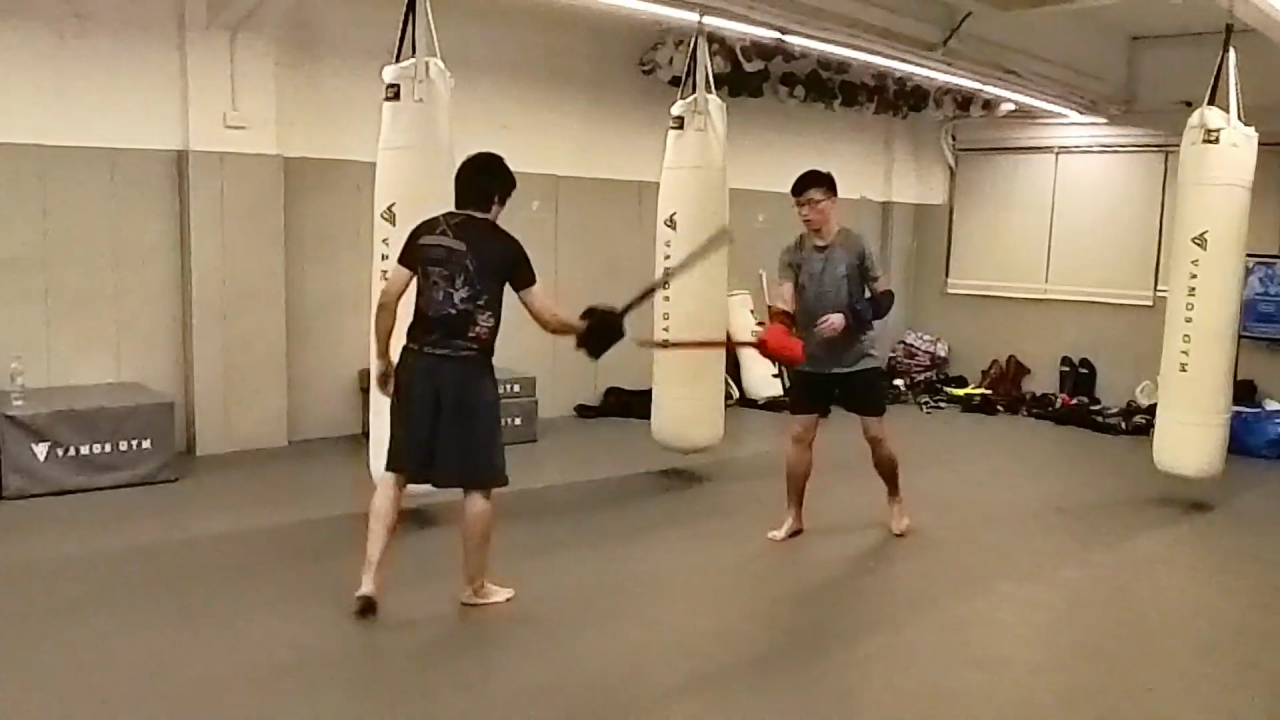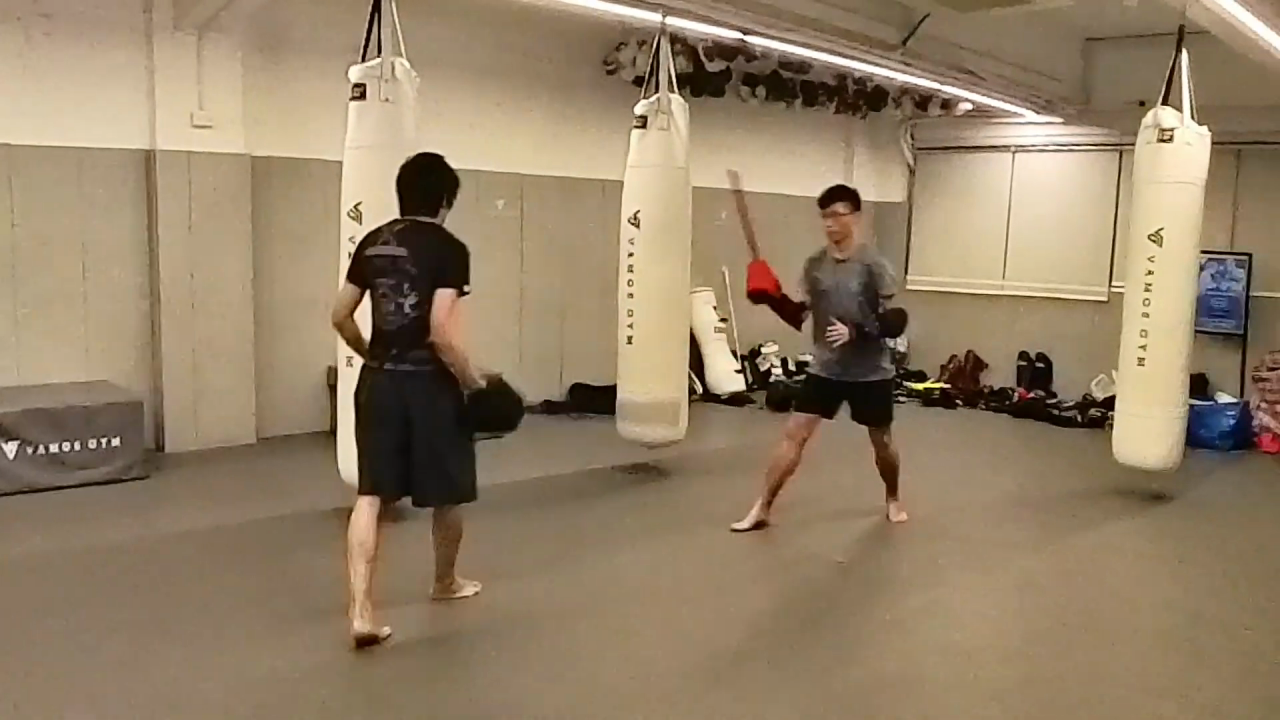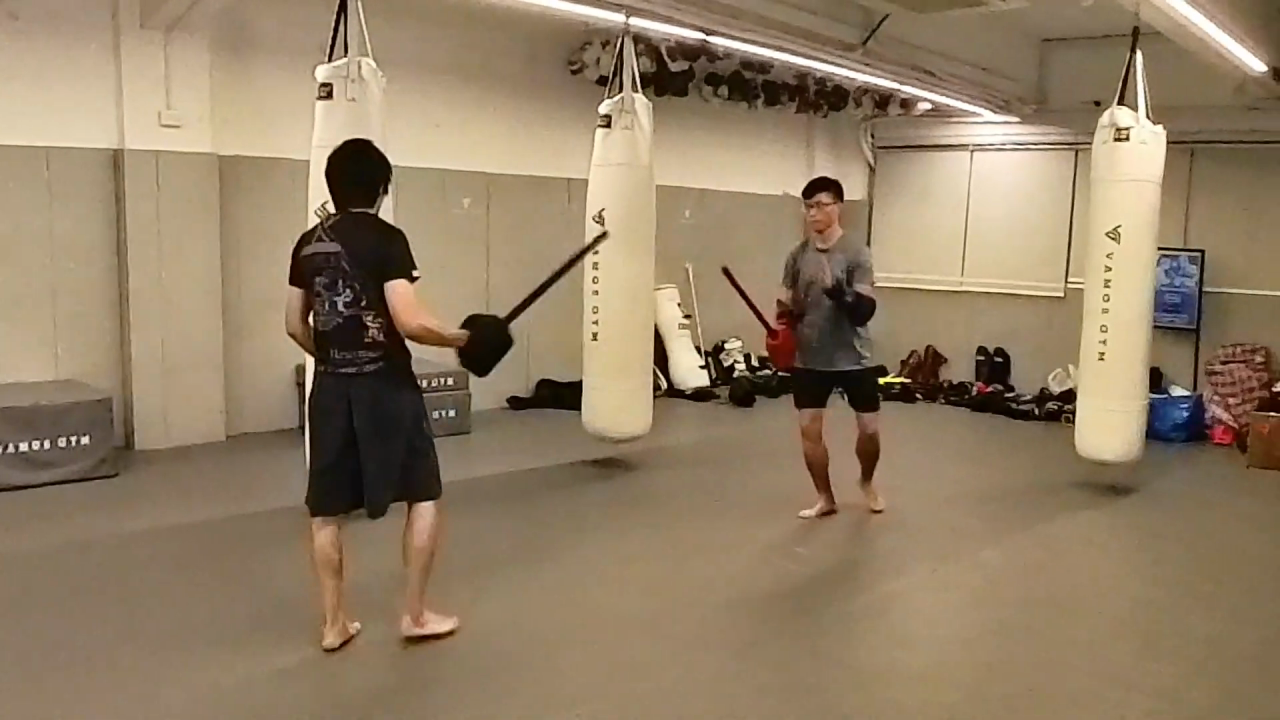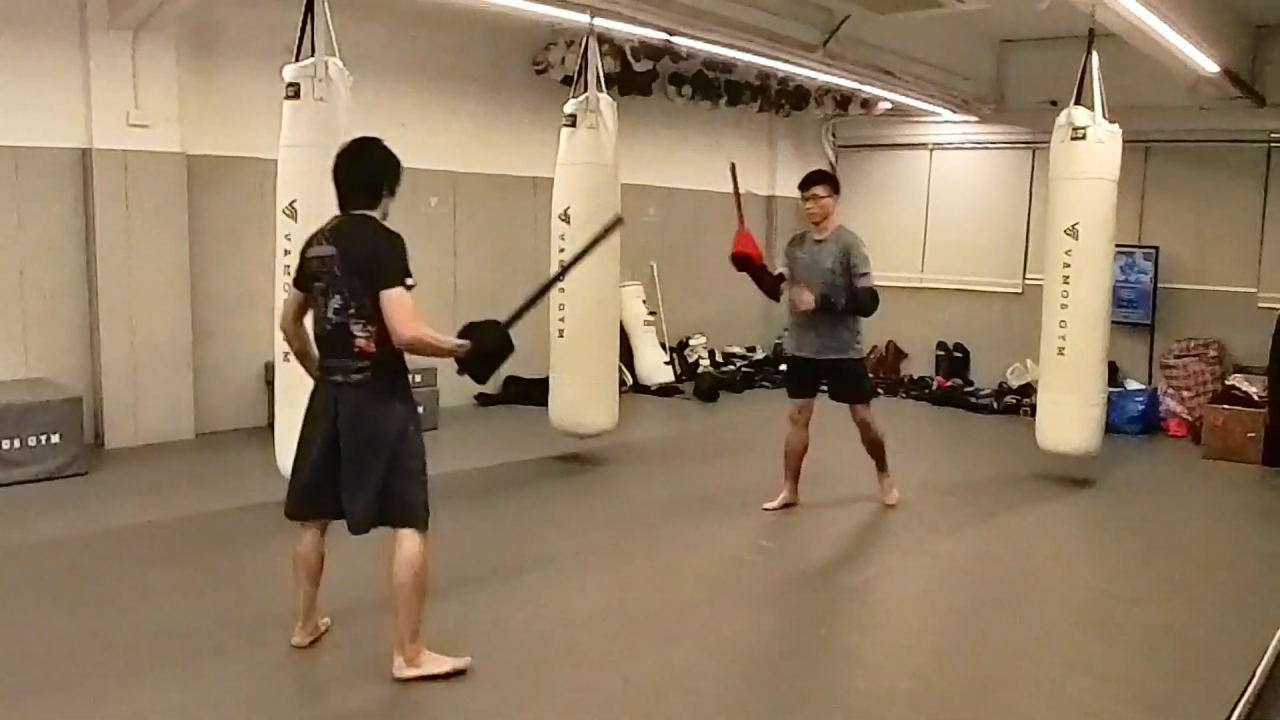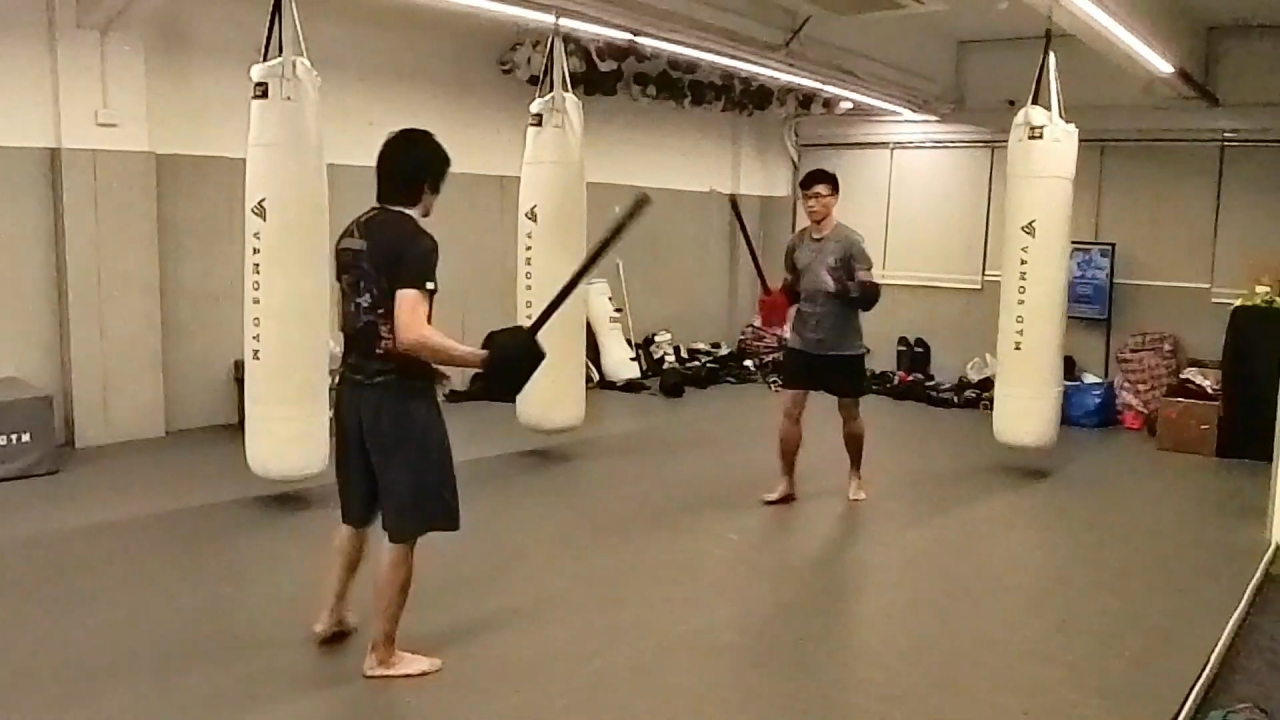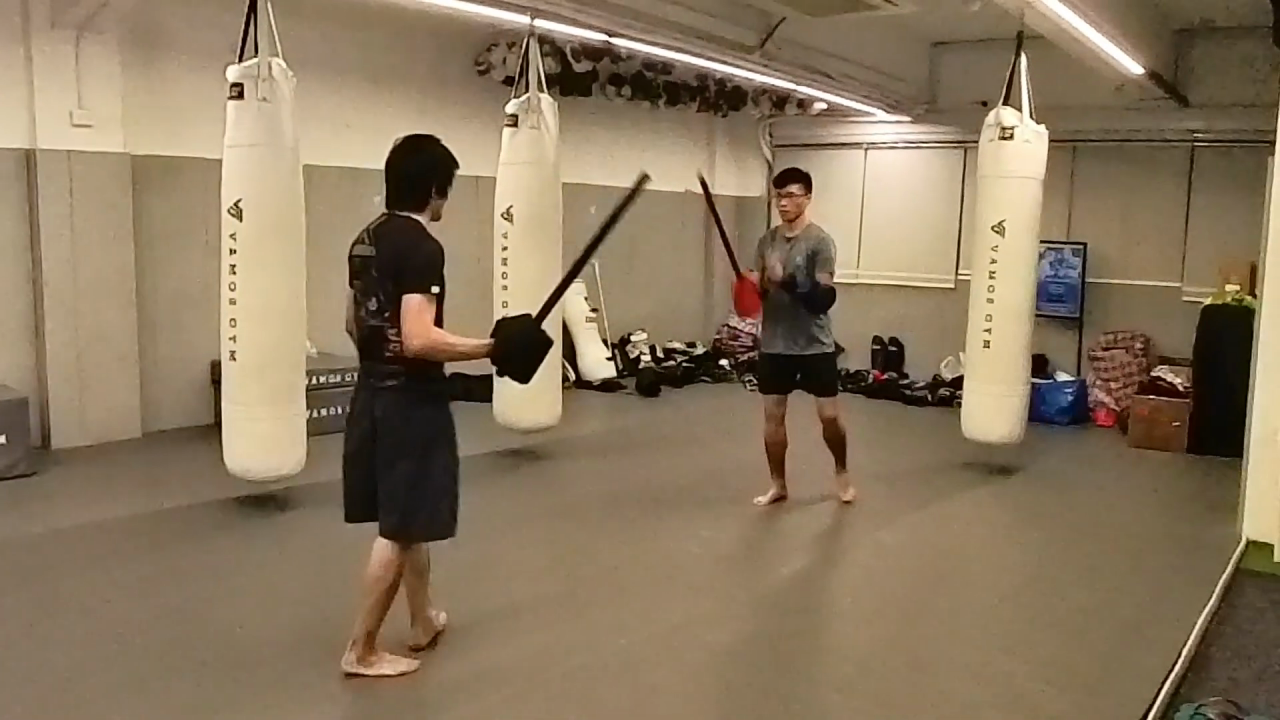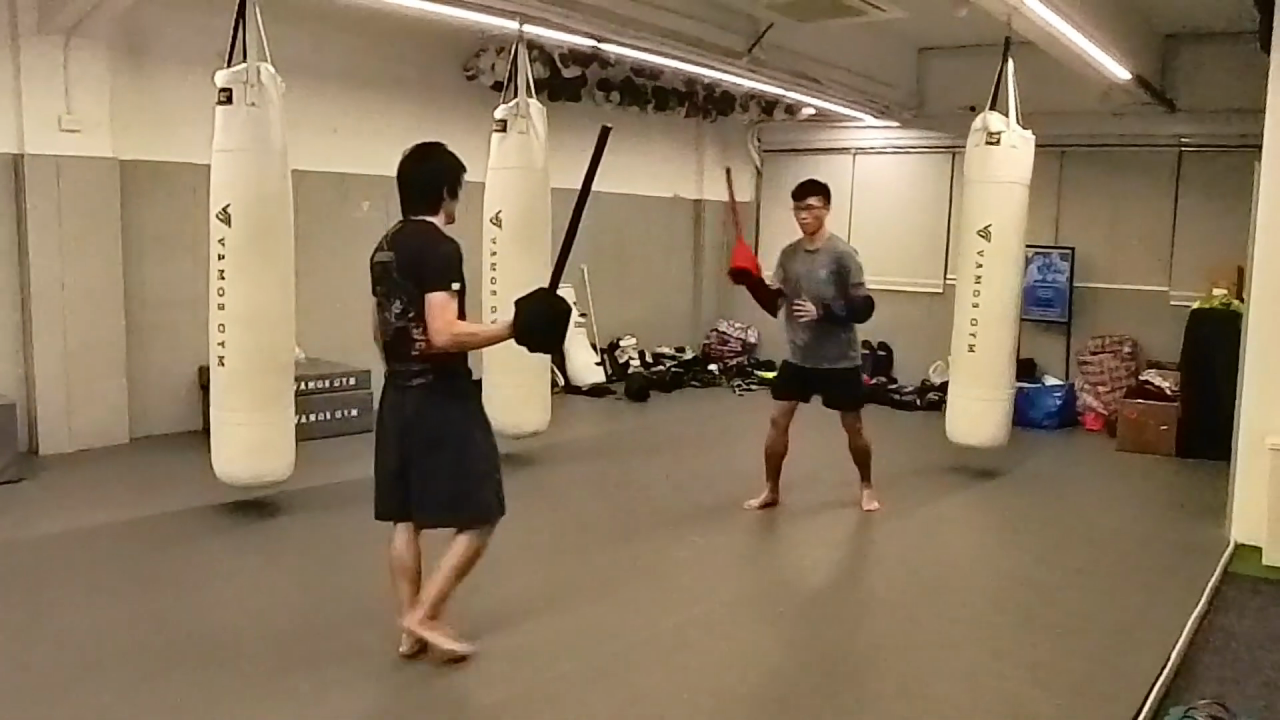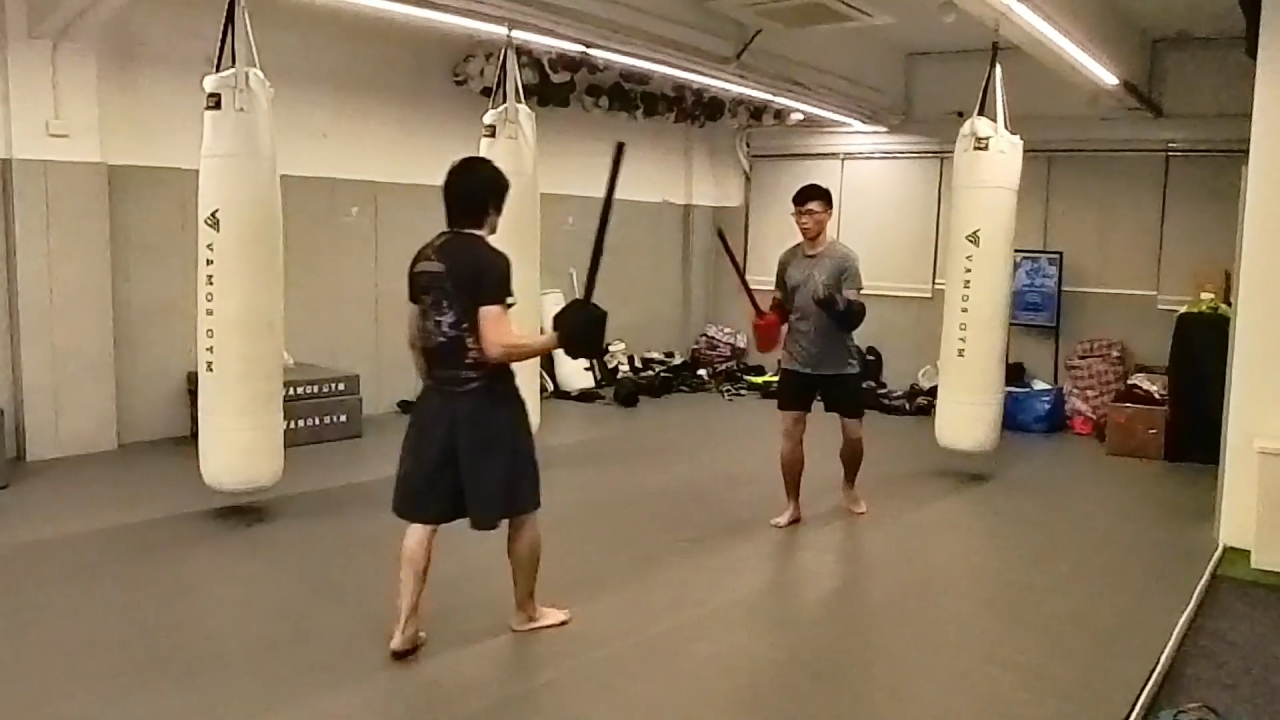
dt=0.4s
person 1, frame 1
left shoulder: (425, 233)
right shoulder: (503, 247)
left elbow: (388, 298)
right elbow: (549, 318)
left wrist: (384, 359)
right wrist: (587, 327)
left hip: (418, 365)
right hip: (468, 372)
left knee: (397, 473)
right knee: (477, 484)
left ankle: (369, 576)
right ankle: (475, 586)
person 1, frame 2
left shoulder: (372, 244)
right shoulder: (449, 249)
left elbow: (341, 317)
right elbow: (443, 331)
right wrist: (476, 384)
left hip: (378, 383)
right hip: (430, 384)
left knee: (371, 494)
right knee: (446, 494)
left ankle: (361, 611)
right ankle: (445, 583)
person 1, frame 3
left shoulder: (308, 244)
right shoulder: (387, 239)
left elbow: (295, 325)
right elbow: (409, 322)
right wrist: (462, 338)
left hip: (330, 387)
right hip: (385, 384)
left knee: (327, 510)
right knee: (423, 495)
left ankle: (334, 623)
right ankle: (415, 614)
person 1, frame 4
left shoulder: (316, 244)
right shoulder: (384, 243)
left elbow: (290, 324)
right elbow: (405, 332)
right wrist: (461, 348)
left hip: (330, 393)
right hip: (380, 396)
left knee: (314, 515)
right knee: (410, 523)
left ankle: (305, 622)
right ankle: (408, 652)
person 1, frame 5
left shoulder: (353, 234)
right shoulder: (414, 242)
right elbow: (411, 336)
right wrist: (481, 357)
left hip: (354, 389)
right hip: (400, 395)
left knee: (359, 510)
right knee: (405, 525)
left ankle: (333, 613)
right ankle: (383, 653)
person 1, frame 6
left shoulder: (366, 239)
right shoulder: (422, 247)
right elbow: (419, 339)
right wrist: (492, 347)
left hip: (372, 393)
right hip: (412, 399)
left knee: (408, 515)
right knee: (401, 527)
left ankle: (423, 620)
right ankle: (363, 650)
person 1, frame 7
left shoulder: (385, 247)
right shoulder: (441, 248)
right elbow: (444, 334)
right wrist: (513, 328)
left hip: (398, 396)
right hip: (442, 398)
left knee: (407, 515)
right knee: (478, 515)
left ankle: (411, 628)
right ankle: (426, 614)
person 1, frame 8
left shoulder: (424, 259)
right shoulder: (489, 261)
right elbow: (498, 347)
right wrist: (558, 338)
left hip: (437, 401)
right hip: (487, 402)
left knee: (423, 516)
right knee: (521, 510)
left ankle: (406, 626)
right ankle: (526, 610)
person 2, frame 1
left shoulder: (856, 247)
right shoulder: (793, 253)
left elbow: (884, 297)
right elbow: (786, 302)
left wrist: (849, 319)
left hip: (858, 360)
right hip: (811, 363)
left knee: (876, 436)
right knee: (799, 436)
left ankle: (895, 502)
right ankle: (794, 517)
person 2, frame 2
left shoulder: (874, 264)
right shoulder: (815, 264)
right elbow: (801, 312)
left wrist: (856, 332)
left hip: (870, 372)
right hip: (825, 369)
left knee: (881, 441)
right knee: (794, 435)
left ankle: (893, 499)
right ankle: (761, 509)
person 2, frame 3
left shoulder: (856, 253)
right shoulder: (798, 255)
left elbow: (865, 310)
right elbow: (787, 304)
left wrist: (834, 288)
left hip: (853, 360)
right hip: (809, 360)
left knee: (869, 429)
right knee: (809, 430)
left ankle: (867, 483)
right ankle: (826, 499)
person 2, frame 4
left shoulder: (849, 245)
right shoulder: (796, 245)
left elbow: (867, 301)
right elbow: (779, 289)
left wrist: (819, 300)
left hip: (844, 351)
right hip: (803, 349)
left knee: (863, 418)
right knee: (798, 418)
left ankle: (884, 476)
right ankle: (790, 490)
person 2, frame 5
left shoulder: (850, 242)
right shoulder: (796, 243)
left elbow: (870, 296)
left wrist: (838, 288)
left hip: (844, 346)
right hip: (802, 343)
left knee: (850, 413)
right knee: (791, 411)
left ankle: (855, 476)
right ankle: (787, 483)
person 2, frame 6
left shoulder: (820, 241)
right shoulder: (767, 241)
left elbow: (825, 298)
right elbow: (757, 289)
left wrist: (785, 279)
left hip: (815, 345)
right hip: (774, 345)
left knee: (829, 416)
right knee: (773, 415)
left ankle: (841, 471)
right ankle: (778, 484)
person 2, frame 7
left shoulder: (843, 254)
right shoulder: (789, 254)
left elbow: (863, 308)
right elbow: (774, 303)
left wrist: (823, 312)
right wrist: (751, 282)
left hip: (839, 360)
right hip: (798, 358)
left knee: (853, 427)
right knee: (778, 422)
left ankle: (866, 487)
right ankle: (771, 490)
person 2, frame 8
left shoulder: (844, 259)
right shoulder: (788, 259)
left elbow: (854, 316)
left wrist: (825, 299)
right wrist: (768, 322)
left hip: (839, 365)
right hip: (796, 364)
left knee: (853, 434)
right knee: (791, 433)
left ankle: (848, 488)
right ankle: (792, 506)
